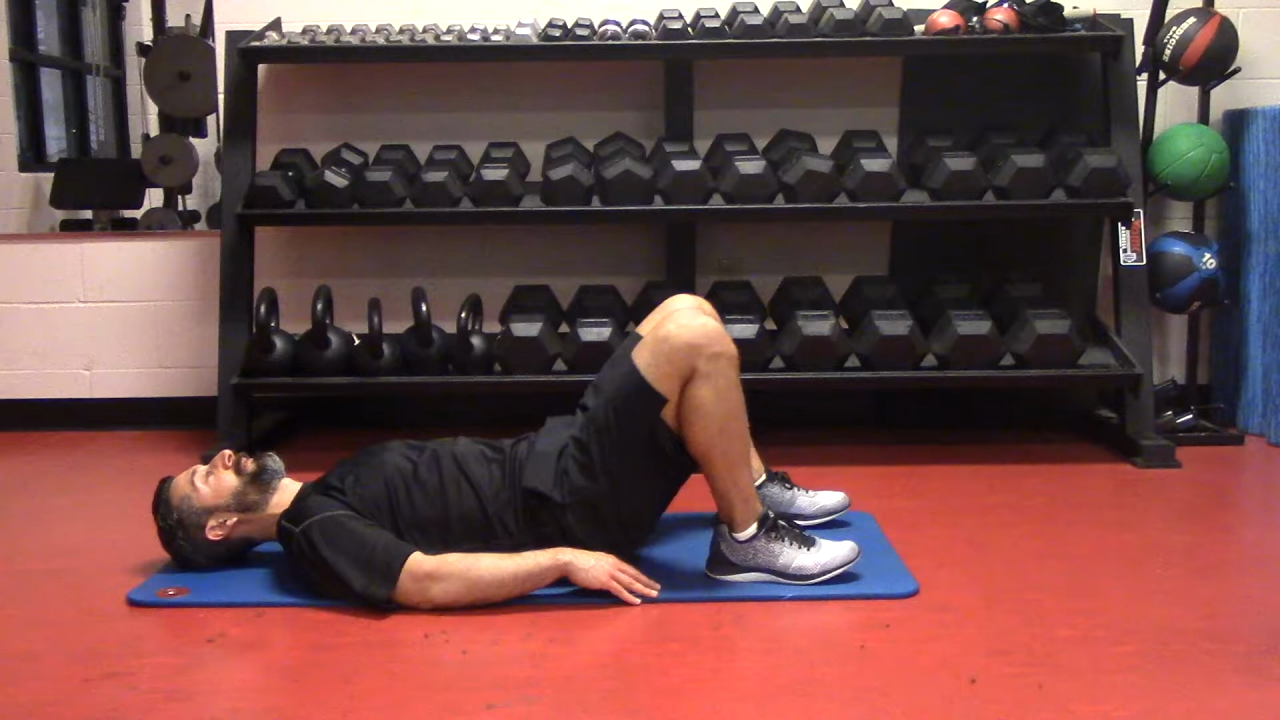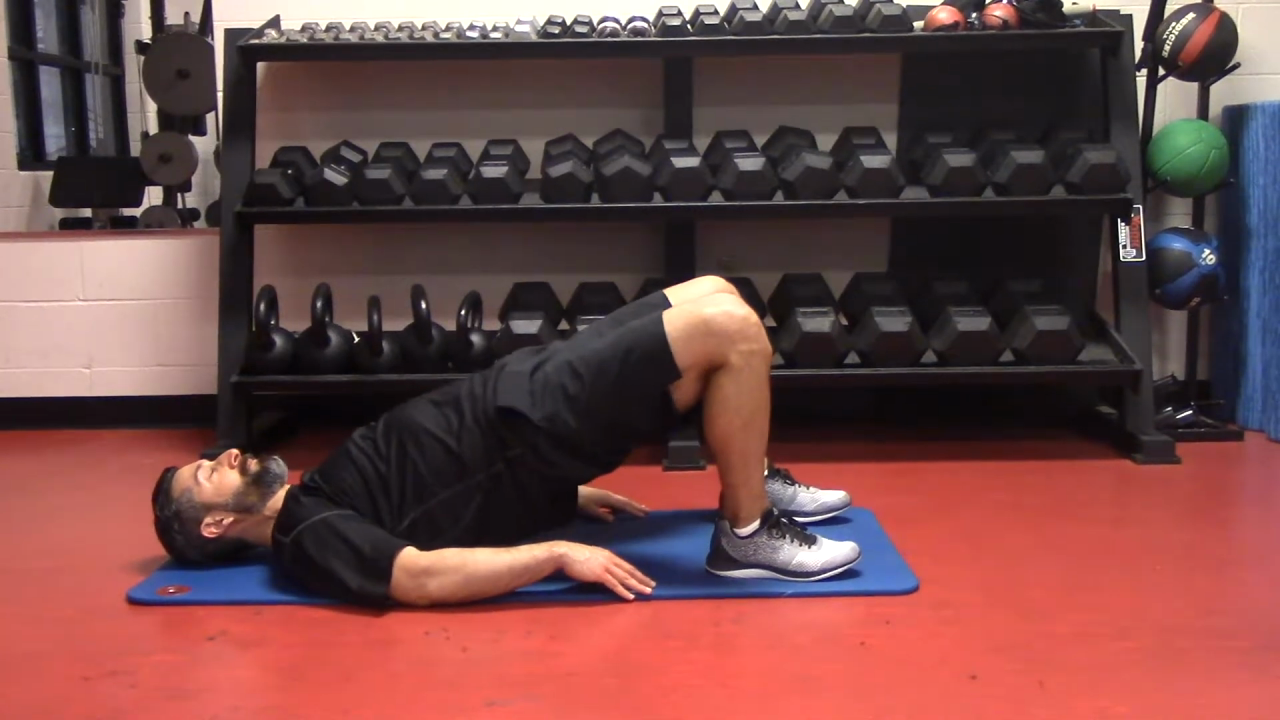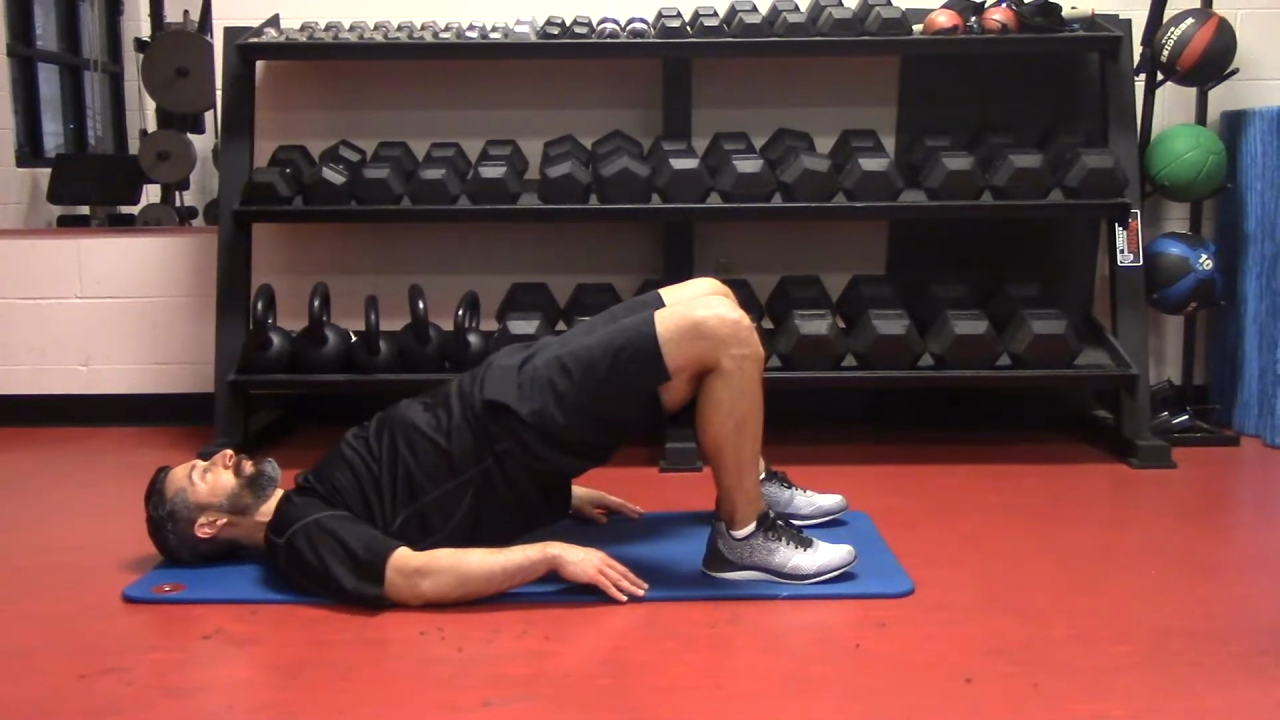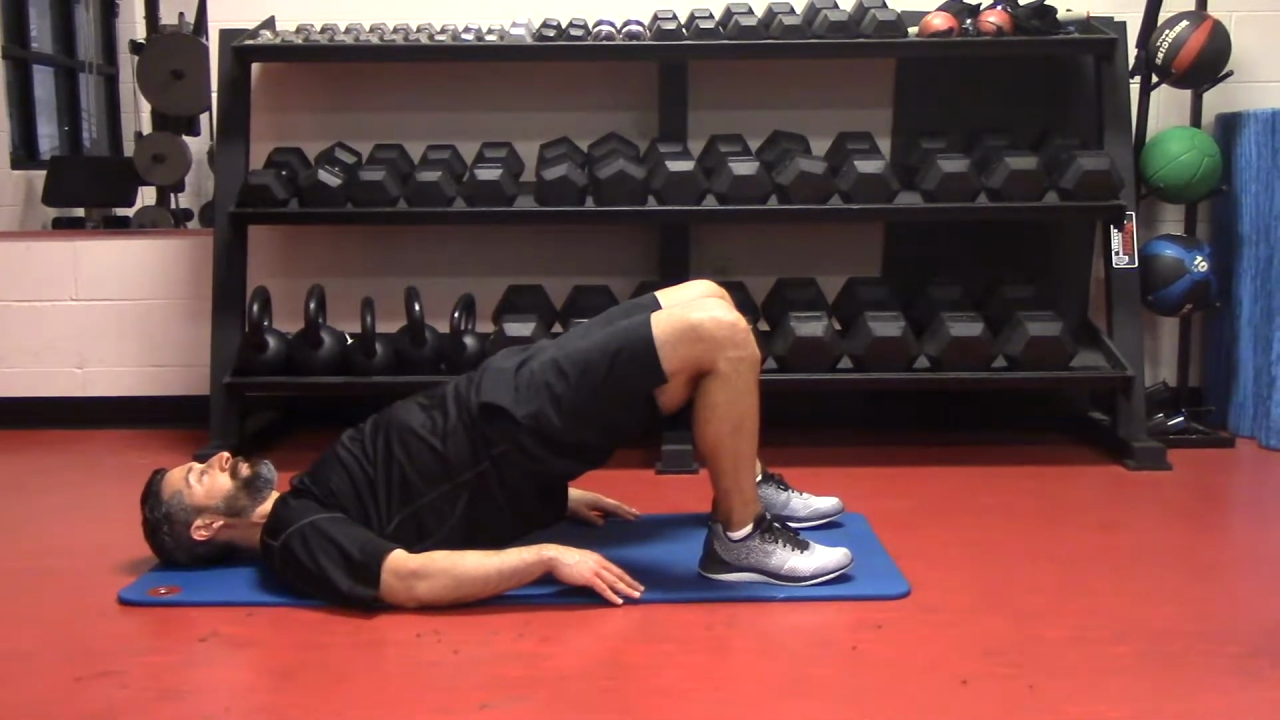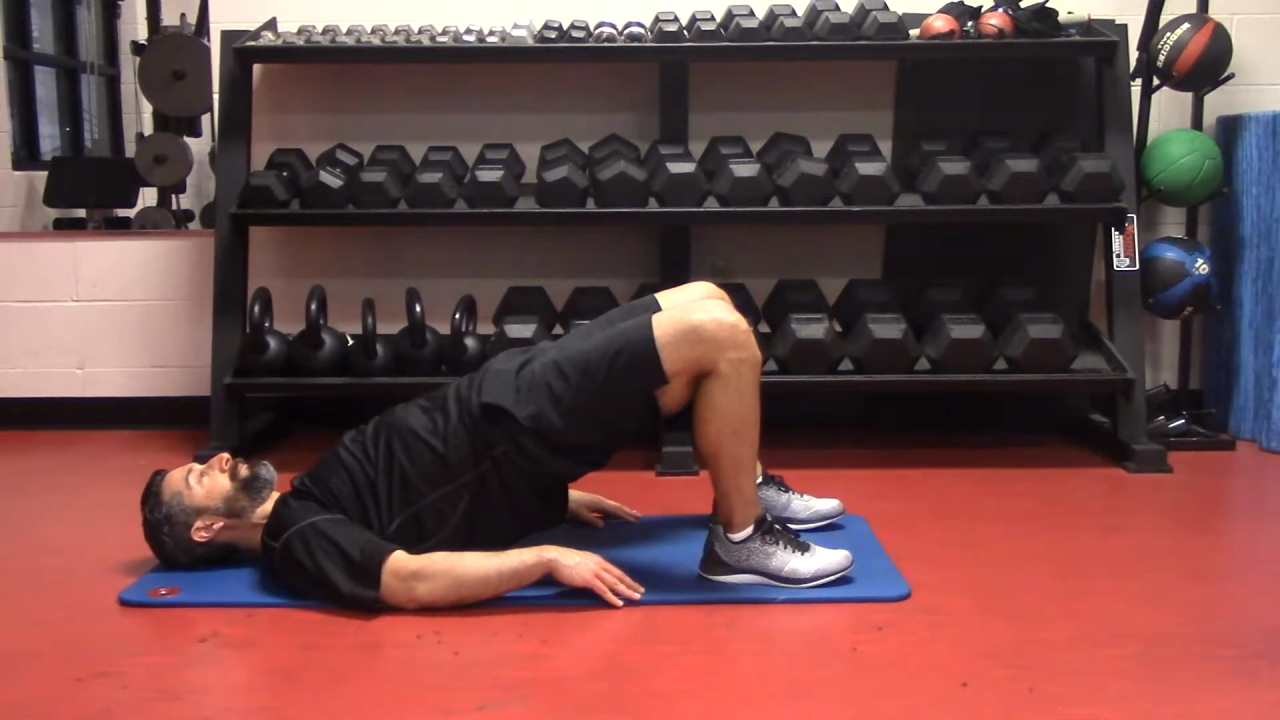
dt=1s
person 1, frame 1
left shoulder: (331, 494)
right shoulder: (314, 535)
right elbow: (428, 581)
right wrist: (564, 557)
left hip: (547, 457)
right hip: (572, 501)
left knee: (686, 313)
right knee: (697, 343)
left ankle: (760, 489)
right ankle: (747, 539)
person 1, frame 2
left shoulder: (320, 495)
right shoulder: (308, 539)
right elbow: (423, 578)
right wrist: (558, 552)
left hip: (523, 397)
right hip: (534, 429)
left knee: (716, 294)
right knee: (734, 330)
left ankle: (756, 483)
right ankle: (747, 533)
person 1, frame 3
left shoulder: (313, 494)
right shoulder: (302, 540)
right elbow: (416, 577)
right wrist: (552, 554)
right hip: (521, 430)
left knee: (710, 296)
right knee: (723, 334)
left ankle: (752, 483)
right ankle: (744, 535)
person 1, frame 4
left shoulder: (308, 498)
right shoulder: (299, 542)
right elbow: (411, 579)
right wrist: (547, 555)
left knee: (705, 298)
right knee: (721, 335)
left ankle: (750, 485)
right ankle: (741, 536)
person 1, frame 5
left shoulder: (308, 499)
right shoulder: (298, 542)
right elbow: (411, 580)
right wrist: (547, 556)
left knee: (706, 301)
right knee: (722, 336)
left ankle: (750, 486)
right ankle: (741, 538)
